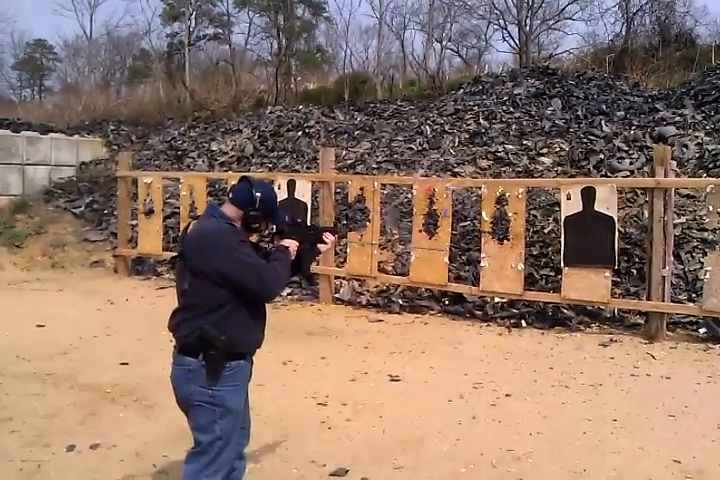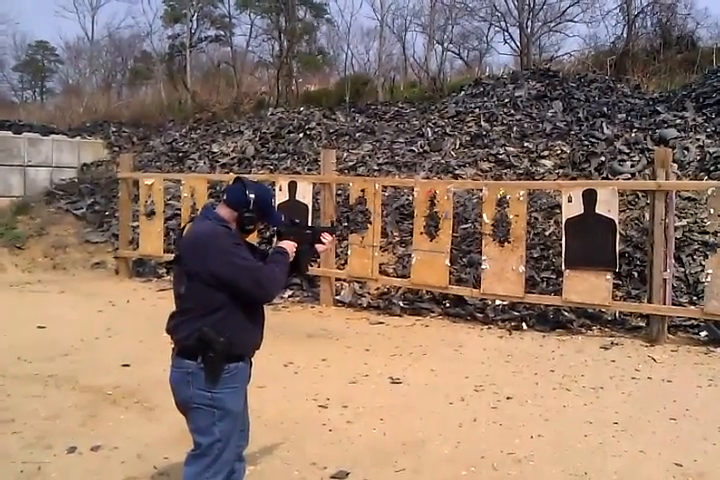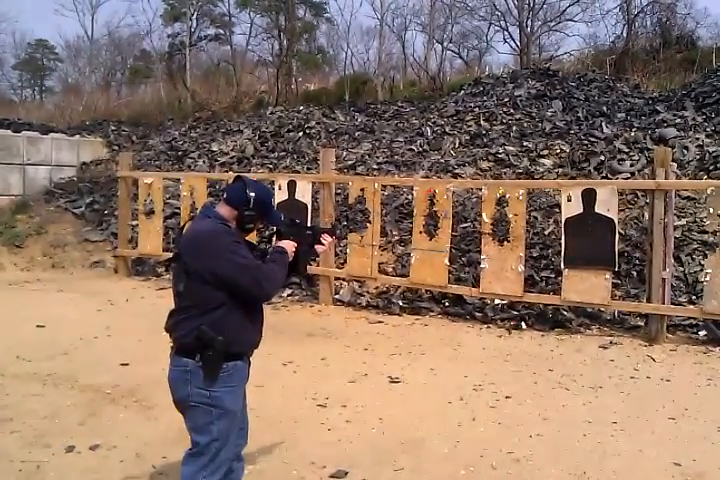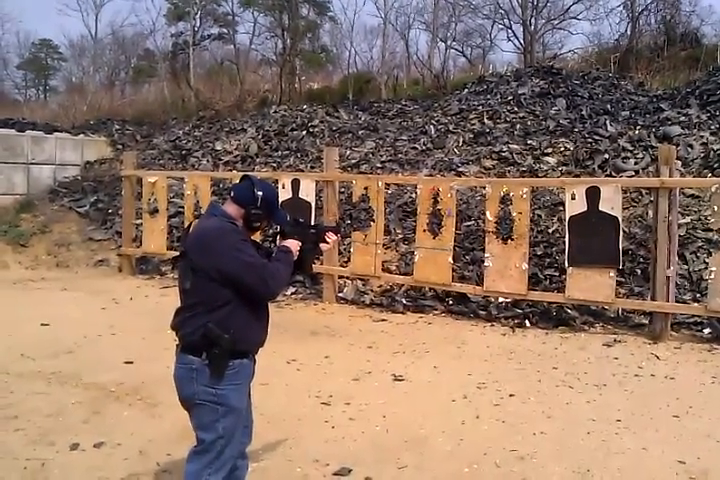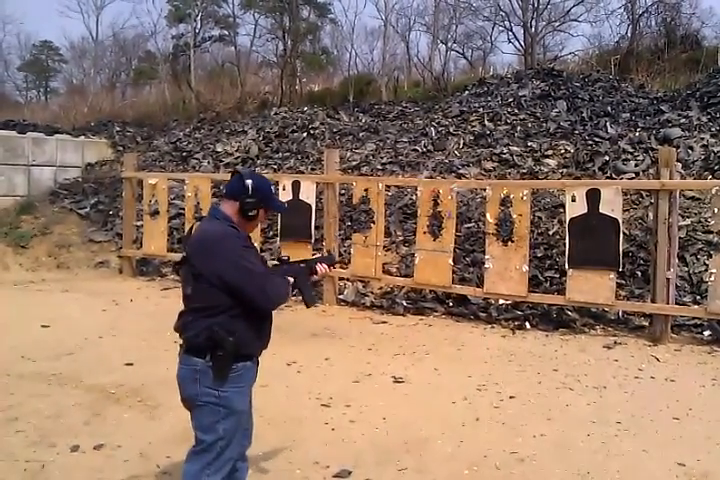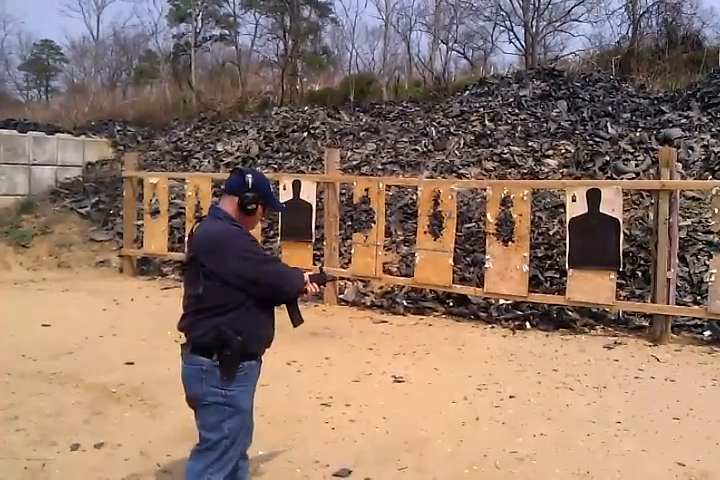
dt=0.5s
person 1, frame 1
left shoulder: (221, 232)
right shoulder: (217, 237)
left elbow: (259, 267)
right elbow: (267, 283)
right wrist: (283, 252)
left hip: (223, 364)
right hip: (211, 370)
left knee: (232, 444)
person 1, frame 2
left shoulder: (219, 235)
right shoulder: (211, 240)
left elbow: (258, 268)
right elbow: (263, 286)
right wrist: (282, 254)
left hip: (222, 366)
right hip: (209, 373)
left knee: (231, 447)
person 1, frame 3
left shoulder: (218, 232)
right shoulder: (211, 238)
left elbow: (255, 268)
right elbow: (262, 284)
right wrist: (281, 254)
left hip: (221, 364)
right hip: (208, 371)
left knee: (230, 446)
person 1, frame 4
left shoulder: (224, 232)
right shoulder: (218, 236)
left elbow: (260, 268)
right elbow: (267, 283)
right wrist: (286, 253)
left hip: (225, 363)
right hip: (213, 369)
left knee: (234, 444)
right knee: (216, 455)
person 1, frame 5
left shoulder: (222, 234)
right shoulder: (221, 240)
left elbow: (256, 281)
right elbow: (266, 294)
right wrist: (288, 282)
left hip: (227, 365)
right hip: (216, 370)
left knee: (234, 447)
person 1, frame 6
left shoulder: (216, 232)
right shoulder: (226, 239)
left elbow: (256, 286)
right elbow: (280, 280)
left wrist: (296, 286)
right wrist: (298, 277)
left hip: (226, 364)
right hip: (220, 369)
left knee: (234, 446)
